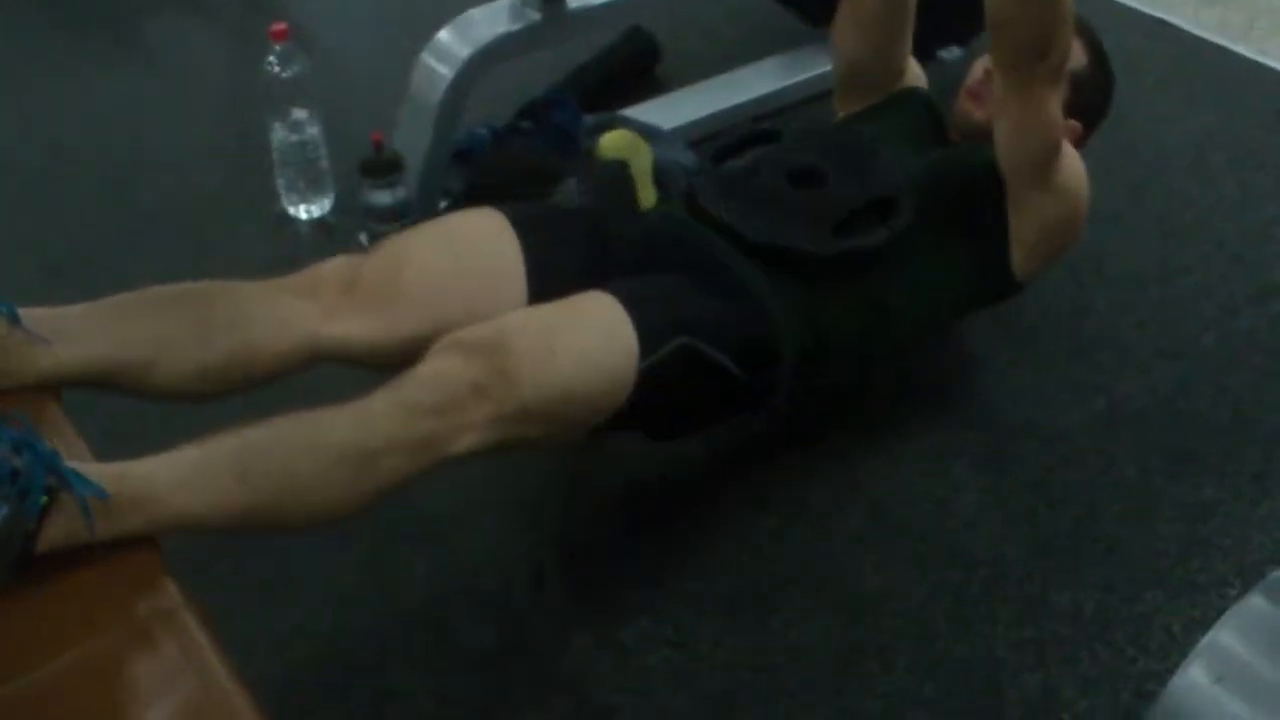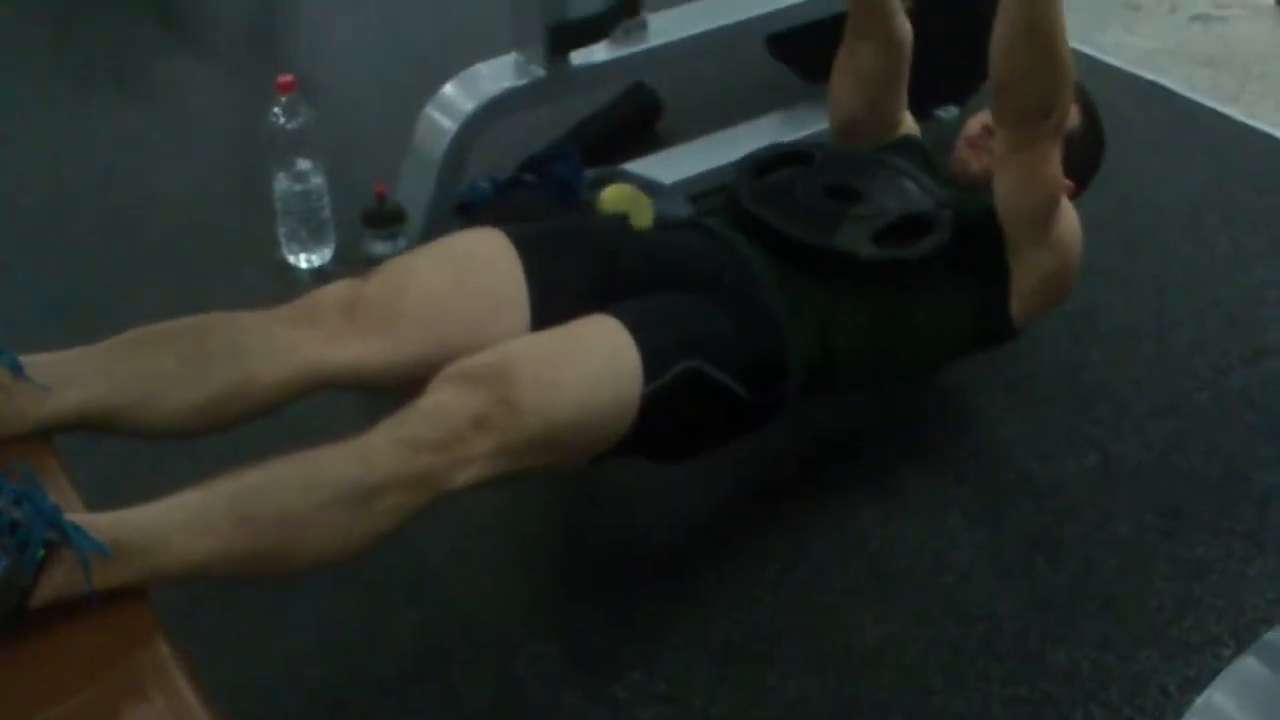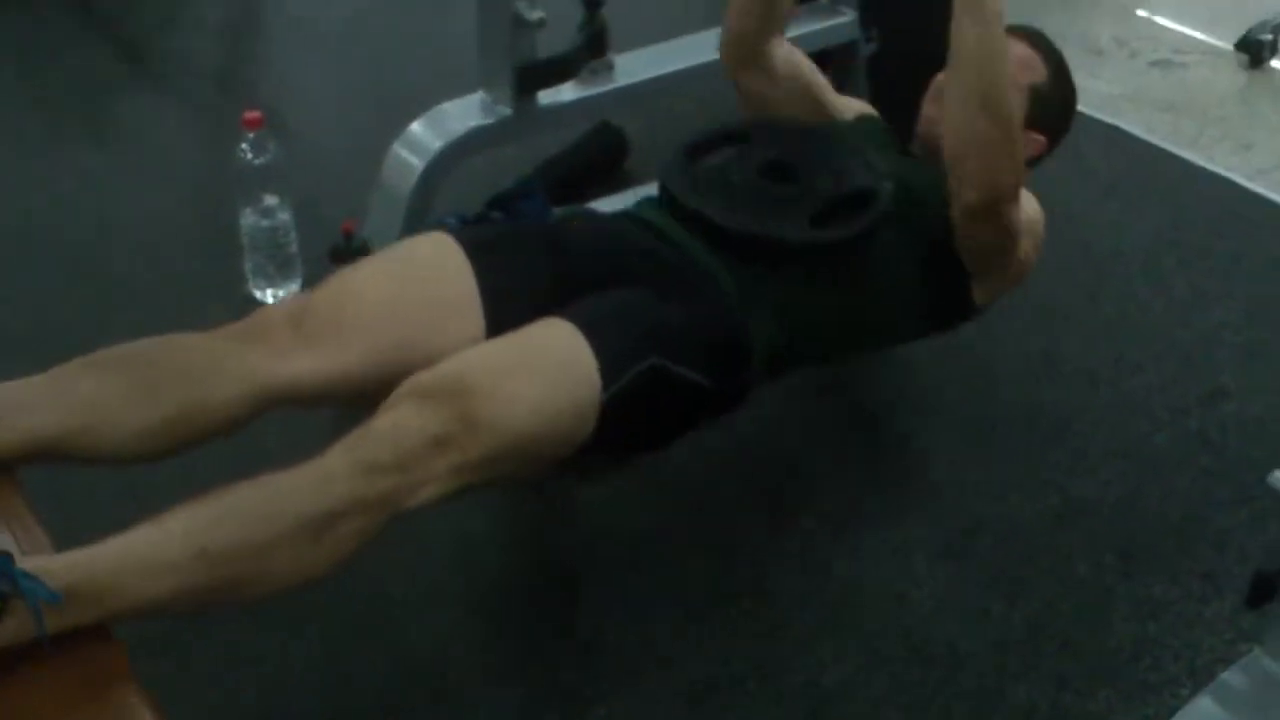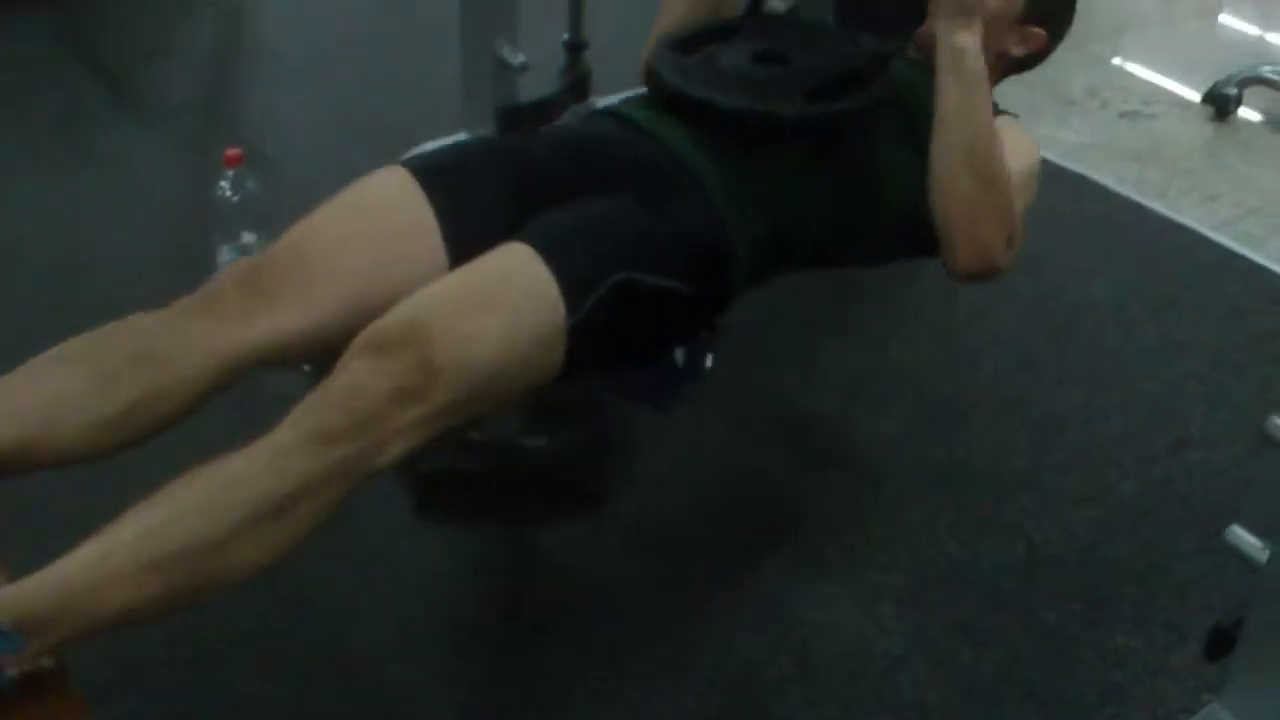
dt=0.3s
person 1, frame 1
left shoulder: (1038, 200)
right shoulder: (897, 106)
left hip: (743, 307)
right hip: (655, 230)
left knee: (464, 383)
right knee: (337, 295)
person 1, frame 2
left shoulder: (1033, 249)
right shoulder: (896, 155)
left elbow: (1032, 110)
left hip: (747, 329)
right hip: (659, 250)
left knee: (462, 417)
right knee: (337, 321)
person 1, frame 3
left shoulder: (1007, 232)
right shoulder: (860, 126)
left elbow: (985, 189)
left hip: (707, 311)
right hip: (611, 238)
left knee: (421, 435)
right knee: (282, 339)
person 1, frame 4
left shoulder: (1002, 149)
left elbow: (976, 250)
left hip: (685, 219)
right hip: (582, 145)
left knee: (378, 391)
right knee: (239, 304)
